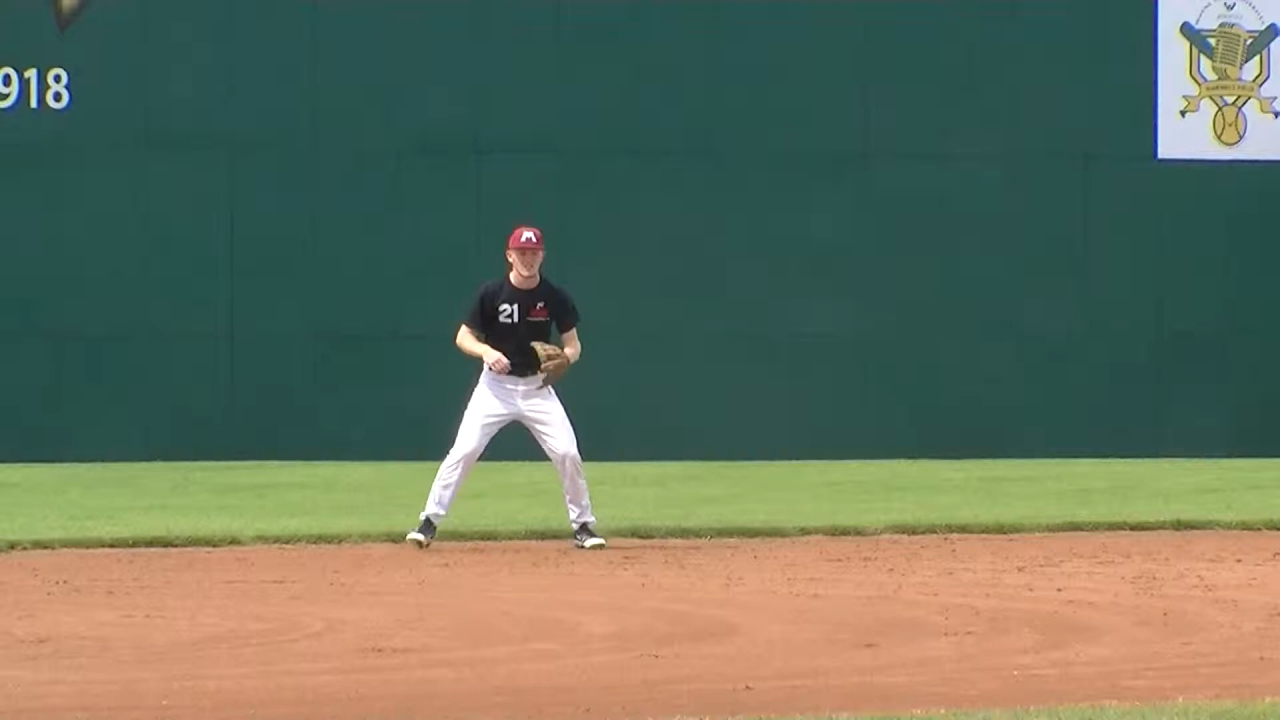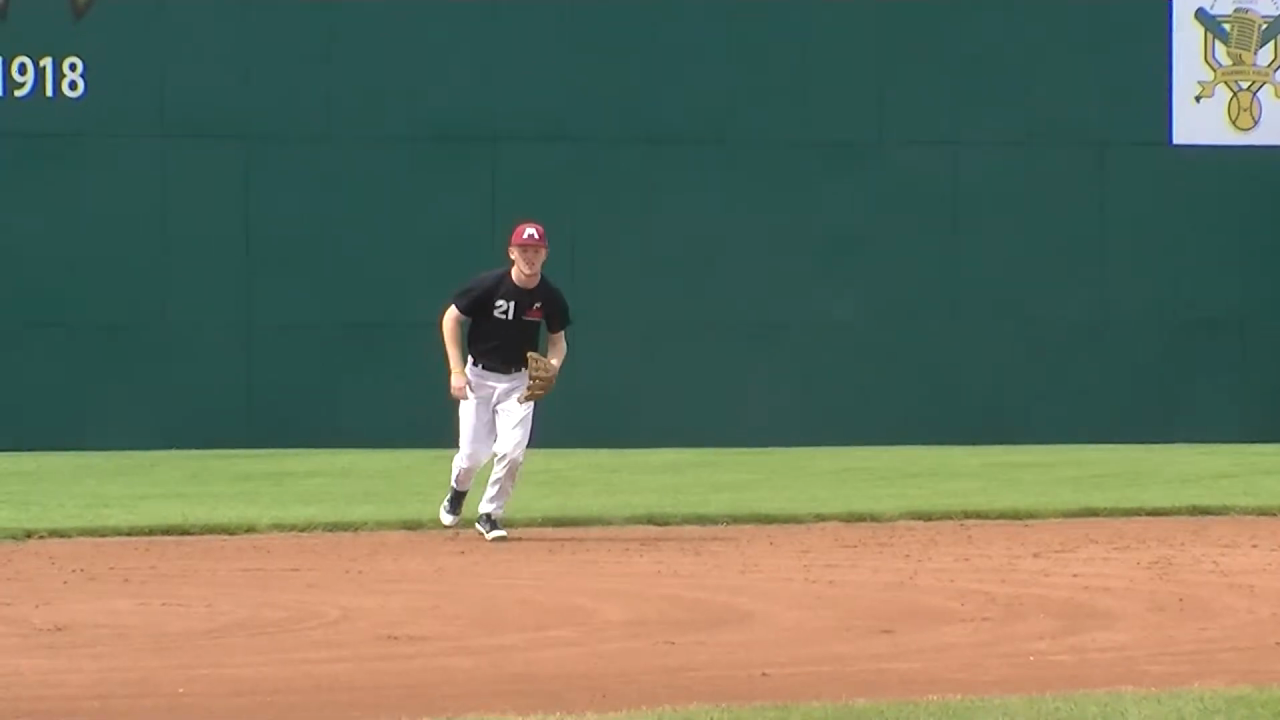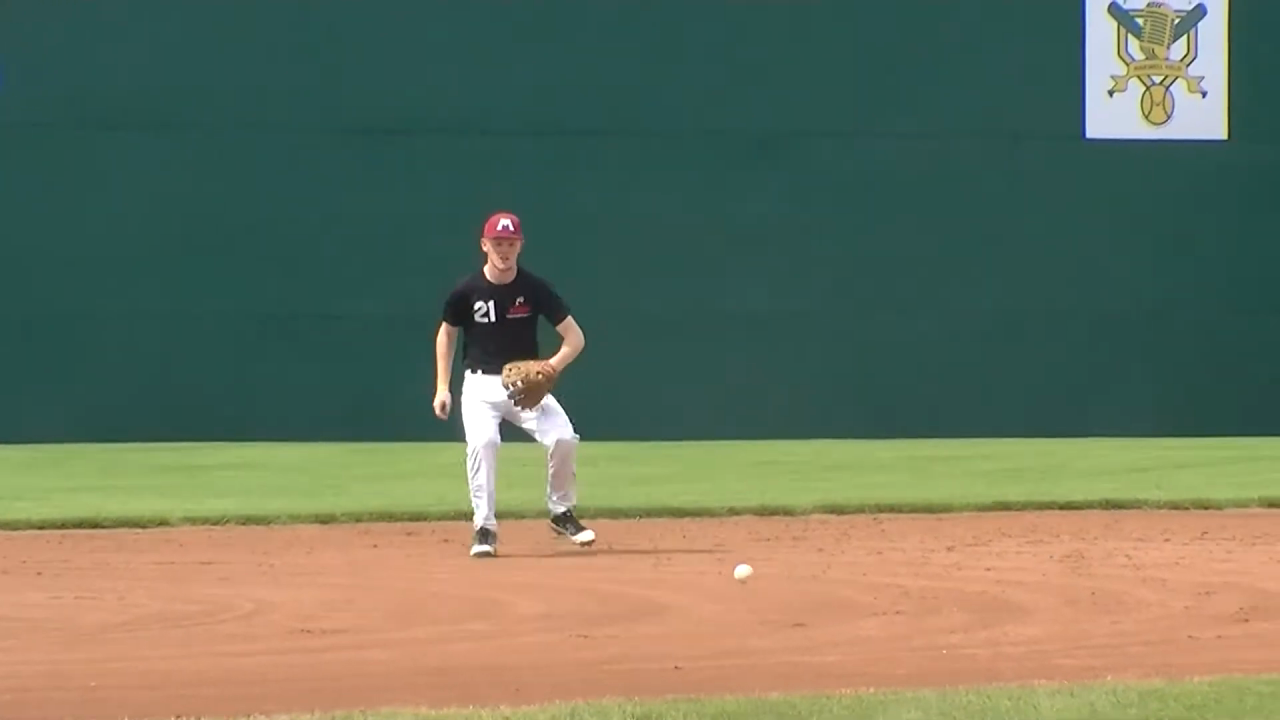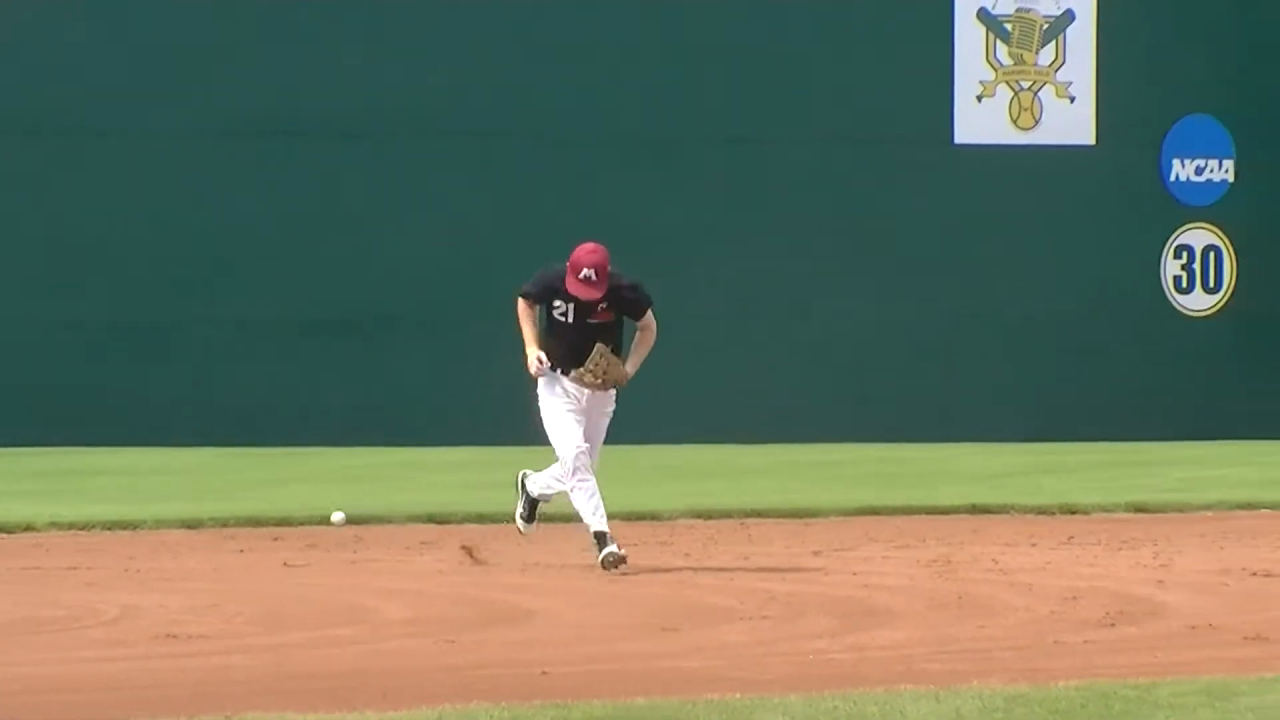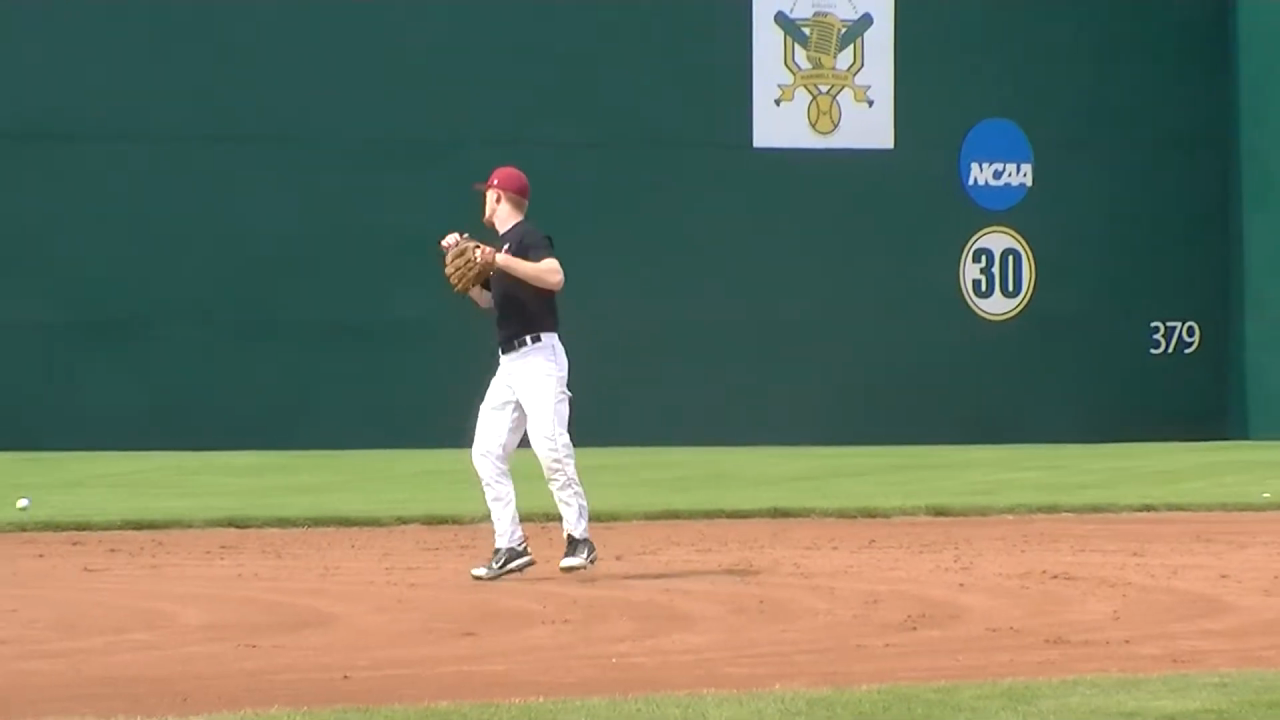
dt=1s
person 1, frame 1
left shoulder: (556, 296)
right shoulder: (491, 293)
left elbow: (573, 345)
right elbow: (464, 336)
left wrist: (563, 359)
right wrist: (486, 351)
left hip: (537, 386)
right hip: (495, 384)
left knee: (567, 452)
right knee: (462, 452)
left ankle: (582, 525)
right ankle: (429, 521)
person 1, frame 2
left shoulder: (551, 296)
right shoulder: (488, 285)
left elbow: (558, 341)
right elbow: (450, 318)
left wrist: (553, 366)
right wrist: (456, 371)
left hip: (520, 380)
right hip: (480, 377)
left knee: (511, 452)
right knee: (473, 456)
left ankle: (489, 515)
right ankle: (458, 490)
person 1, frame 3
left shoulder: (535, 288)
right shoulder: (466, 290)
left elbow: (575, 337)
right elbow: (447, 333)
left wrist: (553, 366)
right wrist: (442, 386)
right hip: (480, 385)
left knee: (564, 438)
right knee: (483, 442)
left ankle: (561, 511)
right ankle: (484, 528)
person 1, frame 4
left shoulder: (628, 291)
right shoulder: (551, 280)
left elbow: (648, 328)
right elbow: (524, 301)
left wrist: (629, 370)
right wrist: (532, 350)
left hip: (599, 388)
right hip: (556, 380)
left knee: (579, 468)
right knee: (574, 453)
left ankle: (533, 487)
right ankle: (601, 536)
person 1, frame 5
left shoulder: (528, 235)
right shoulder: (503, 244)
left elbow: (554, 277)
right elbow: (484, 298)
left wrist: (502, 261)
left hip: (539, 359)
right hip: (509, 366)
left knee: (550, 444)
right knee: (488, 455)
left ankle: (578, 536)
right ankle: (511, 547)
